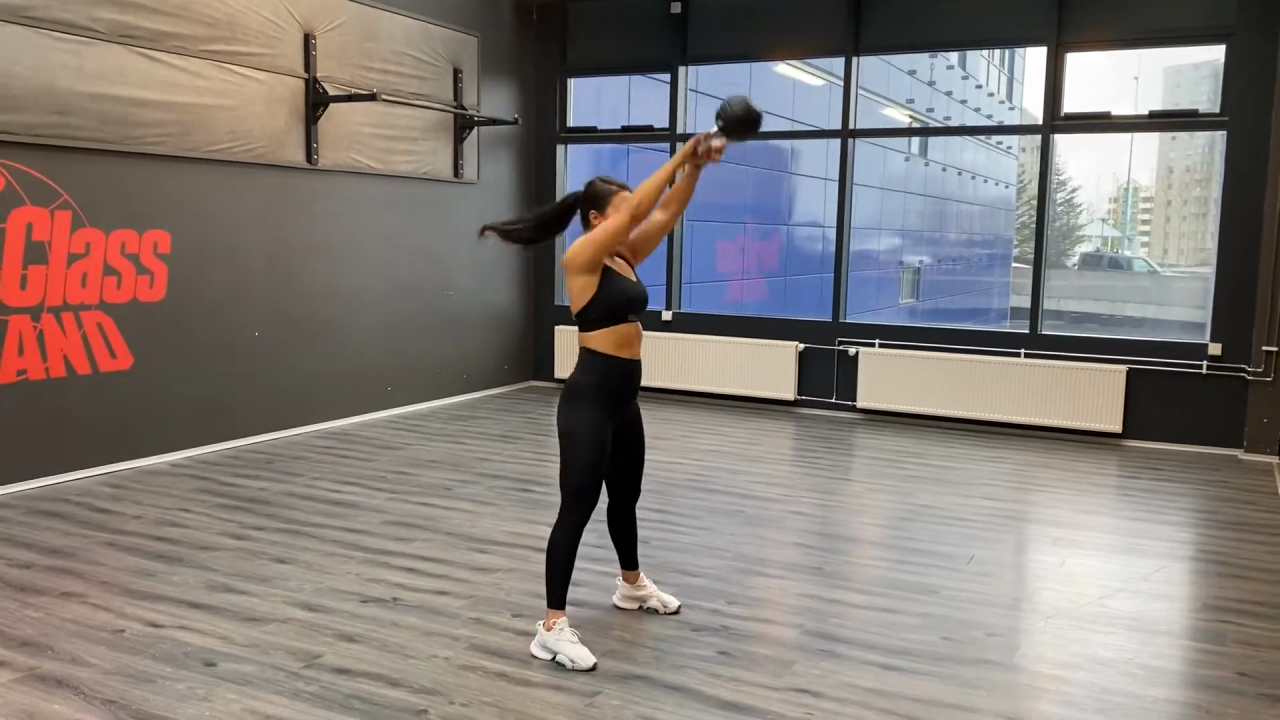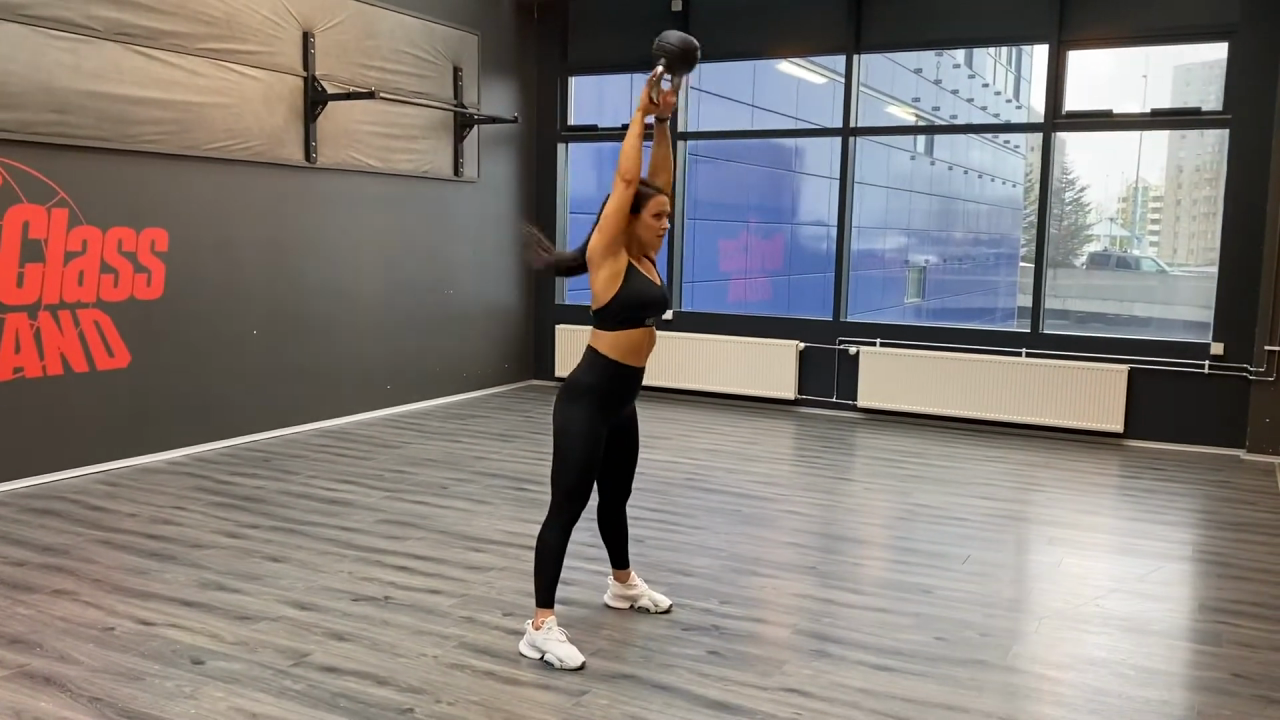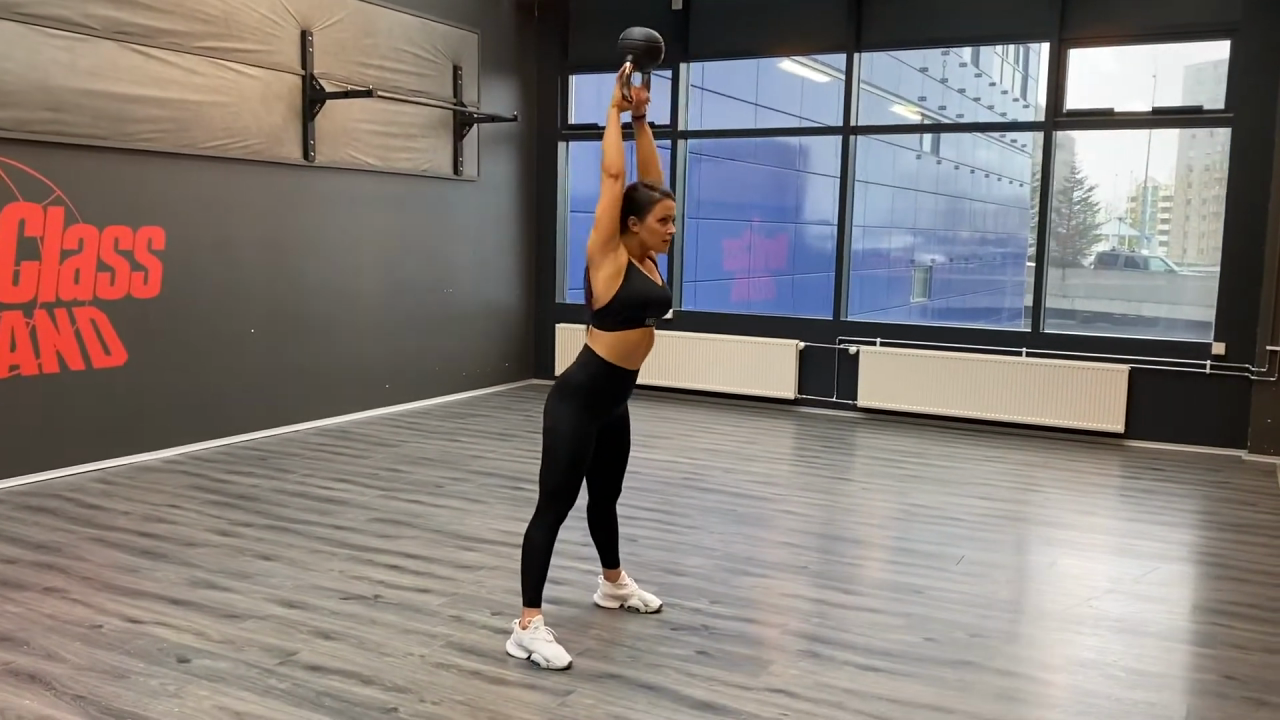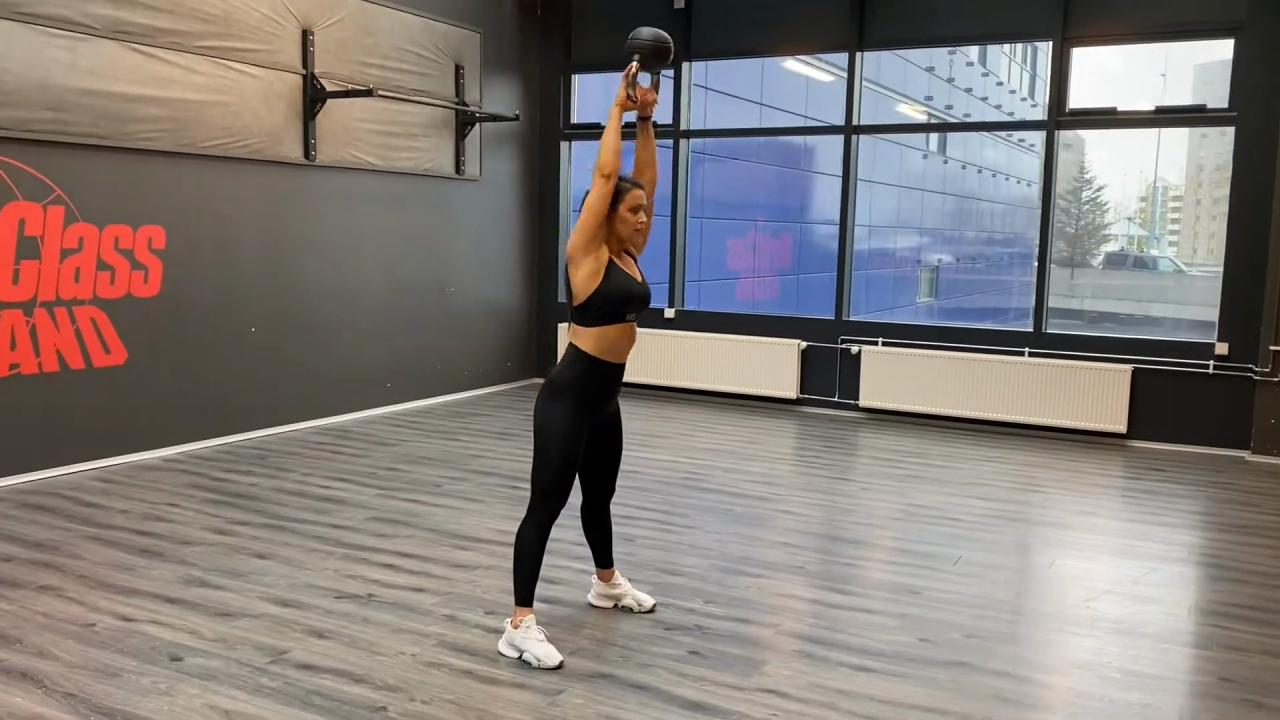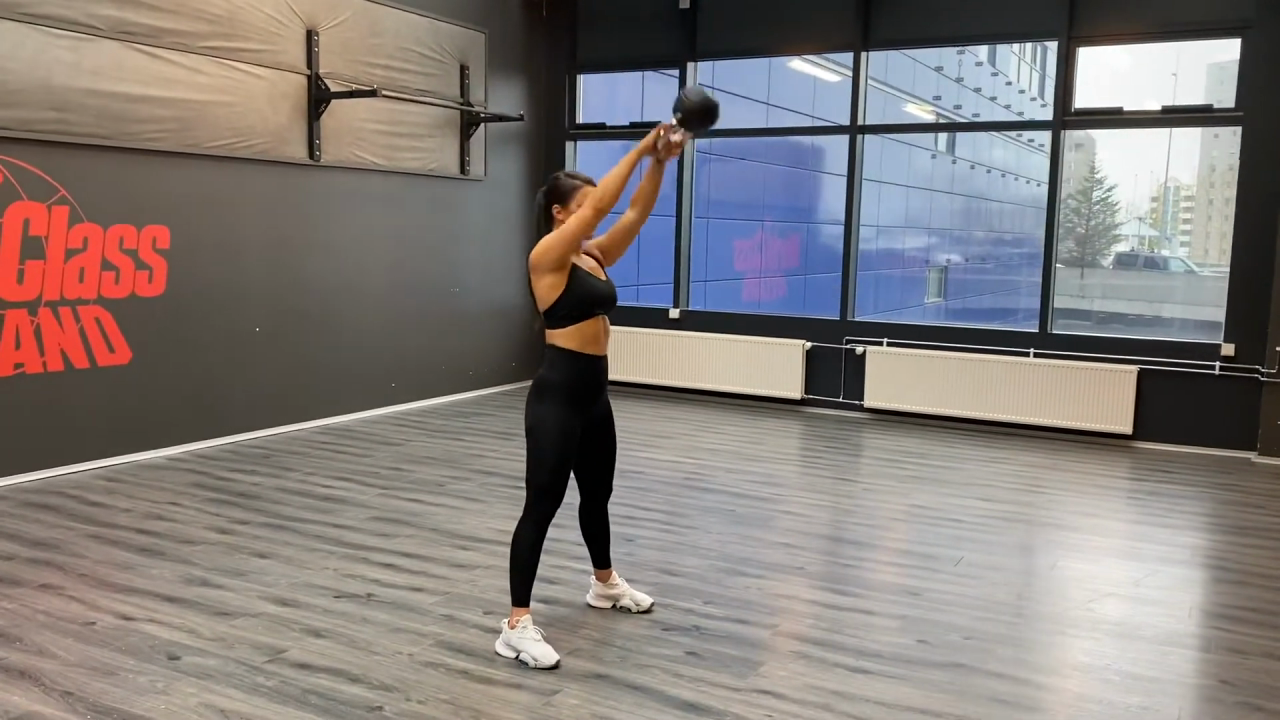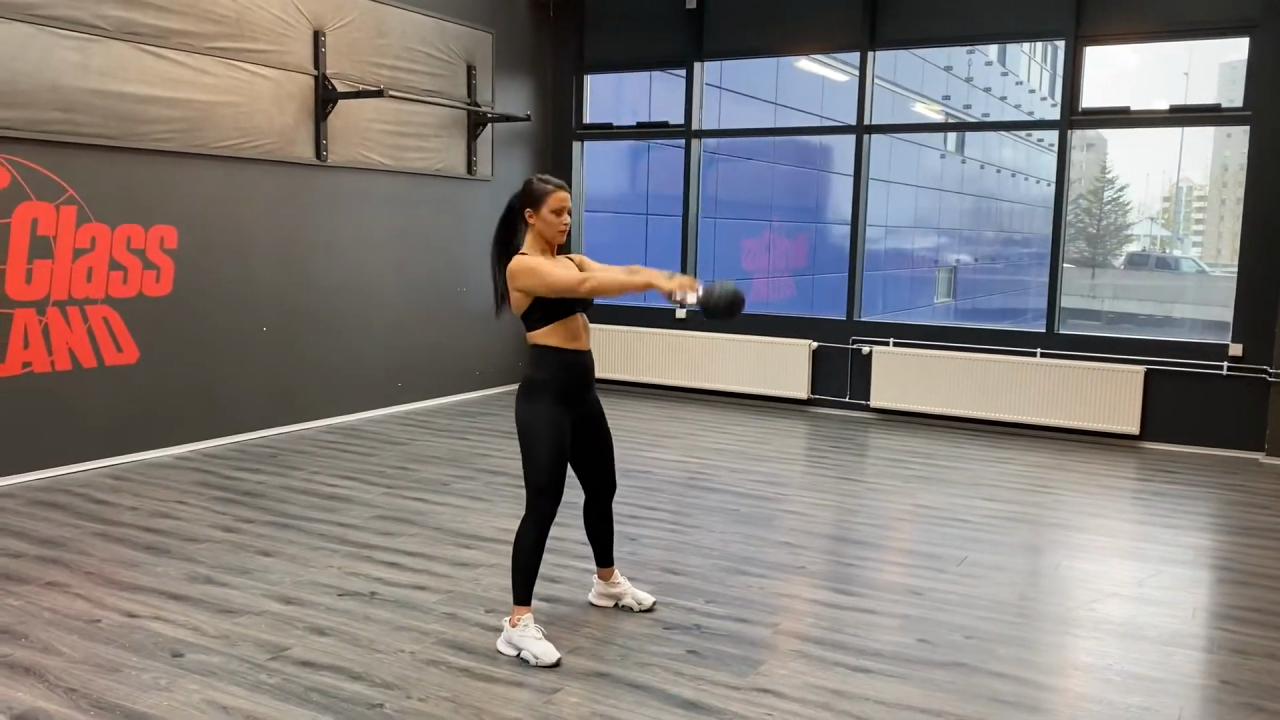
dt=0.2s
person 1, frame 1
left shoulder: (623, 258)
right shoulder: (582, 258)
left elbow: (665, 215)
right elbow: (632, 213)
left wrist: (692, 166)
right wrist: (682, 158)
left hip: (624, 395)
right hip: (589, 399)
left knee: (625, 497)
right knee: (578, 508)
left ankle: (631, 585)
right ankle: (551, 627)
person 1, frame 2
left shoulder: (644, 257)
right shoulder: (607, 256)
left elbow: (658, 181)
right elbow: (624, 181)
left wrist: (664, 123)
right wrist: (641, 110)
left hip: (621, 400)
right hip: (586, 399)
left knee: (615, 498)
right knee: (568, 507)
left ankle: (622, 584)
right ankle: (541, 626)
person 1, frame 3
left shoulder: (647, 259)
right shoulder: (609, 256)
left elbow: (650, 178)
right elbow: (612, 176)
left wrist: (642, 120)
right wrist: (614, 111)
left hip: (614, 401)
right hip: (578, 399)
left knee: (605, 498)
right knee: (554, 506)
left ankle: (613, 584)
right ankle: (528, 626)
person 1, frame 4
left shoulder: (629, 255)
right shoulder: (588, 254)
left elbow: (644, 180)
right elbow: (605, 176)
left wrist: (645, 121)
right wrist: (617, 110)
left hip: (605, 398)
right hip: (569, 397)
left knee: (599, 497)
right knee: (546, 505)
left ankle: (607, 583)
right ankle: (519, 625)
person 1, frame 5
left shoulder: (591, 256)
right shoulder: (546, 255)
left elbow: (637, 212)
right elbow: (595, 205)
left wrist: (659, 161)
right wrist: (638, 149)
left hip: (593, 393)
right hip: (557, 396)
left knee: (597, 494)
right knee: (542, 505)
left ankle: (605, 583)
right ankle: (517, 625)
person 1, frame 6
left shoulder: (569, 261)
right shoulder: (523, 265)
left elbow: (612, 273)
right elbow: (586, 286)
left wrist: (664, 278)
right wrist: (655, 281)
left hip: (582, 392)
right hip: (544, 395)
left knee: (602, 489)
right knee: (543, 504)
left ankle: (607, 582)
right ankle: (518, 623)
